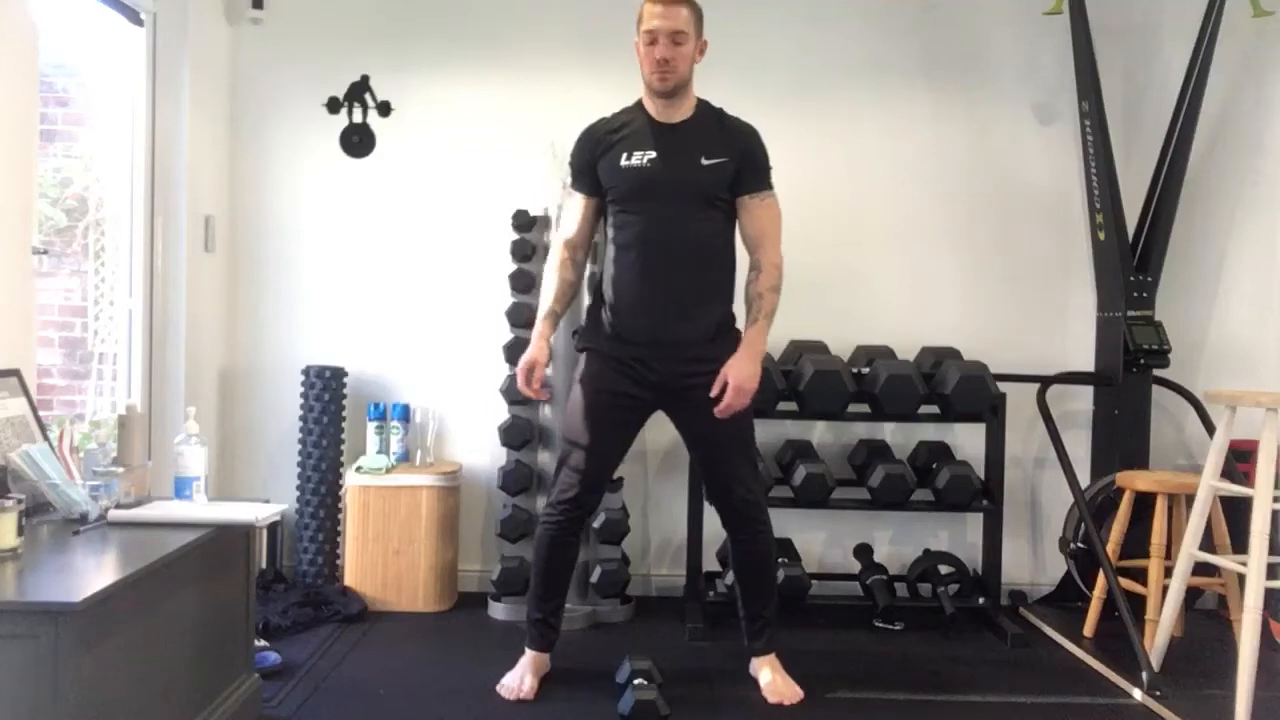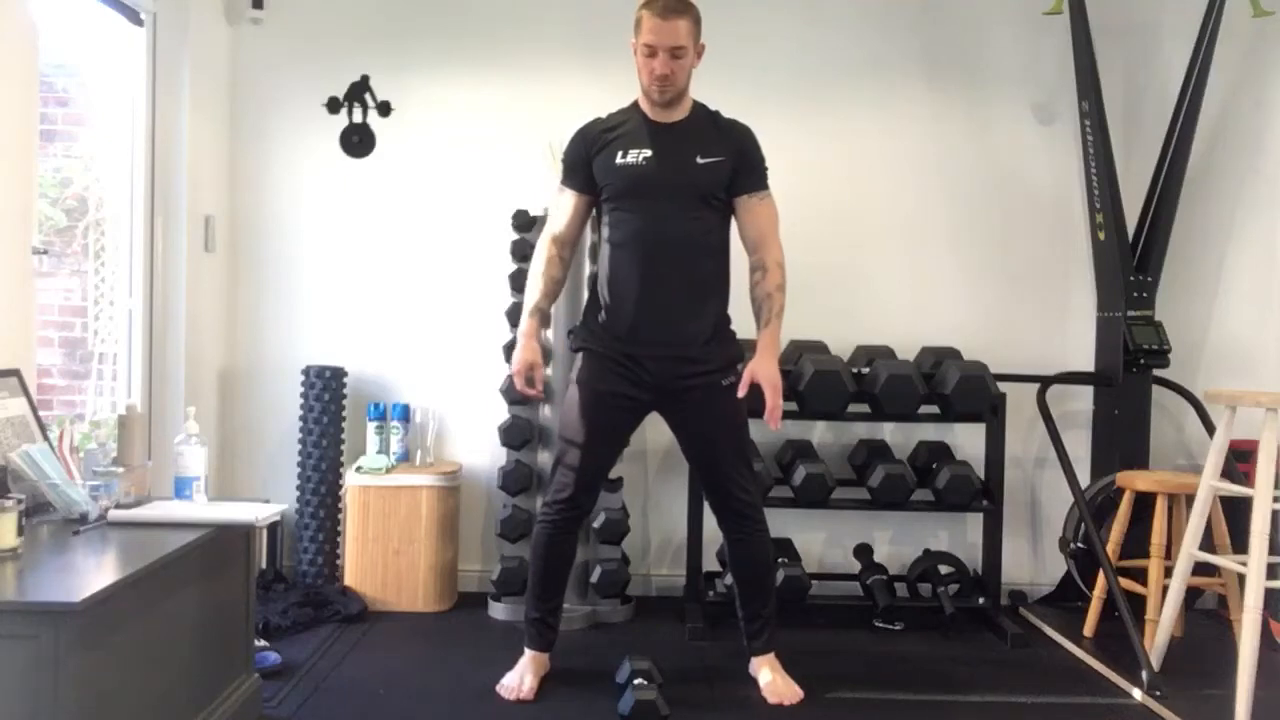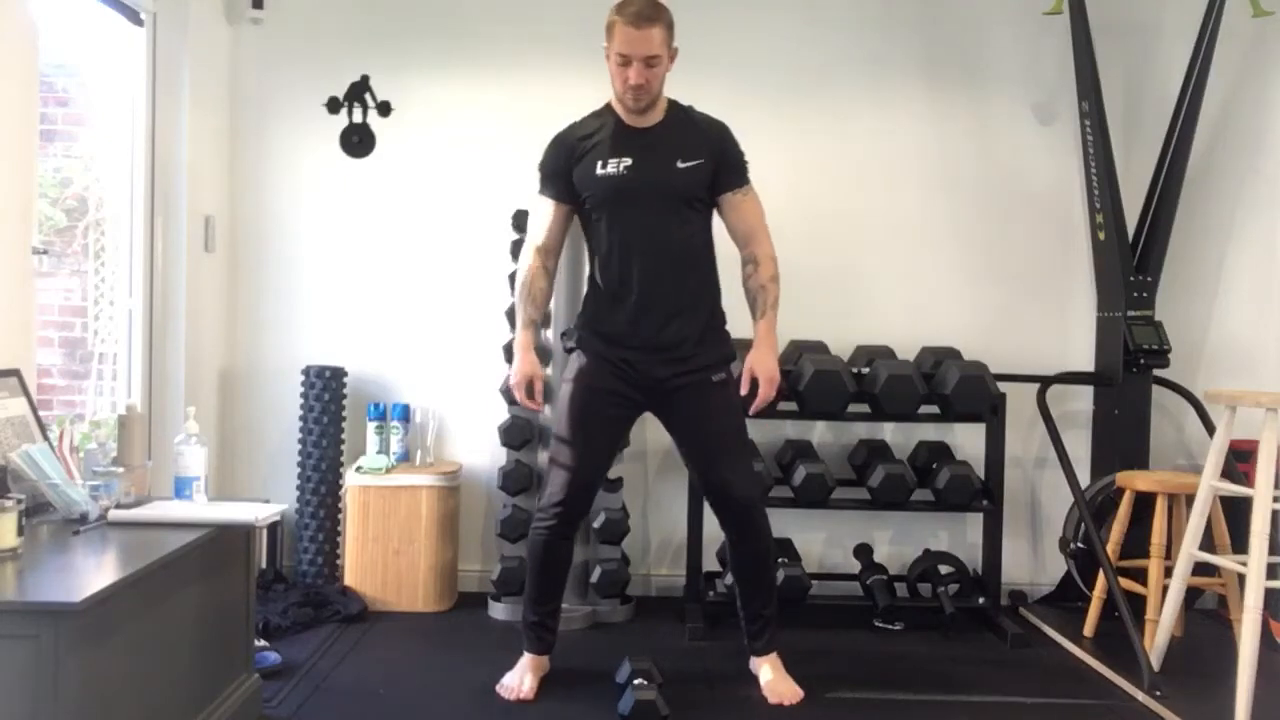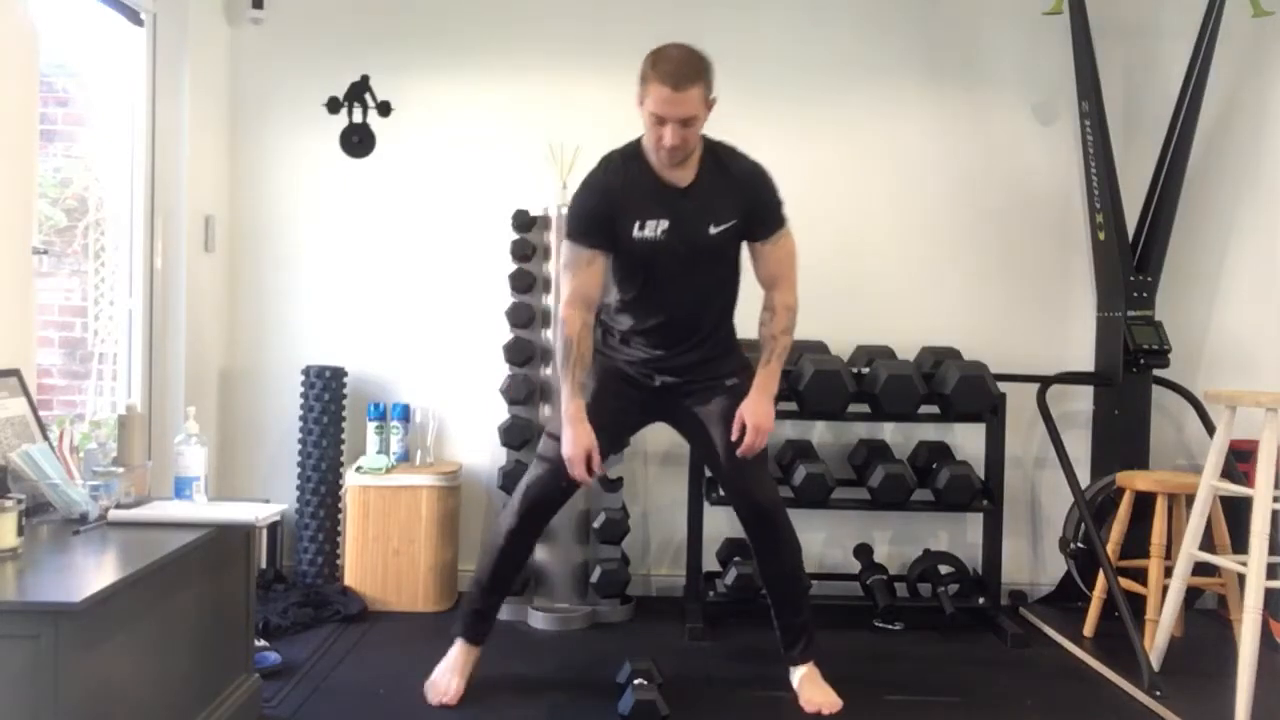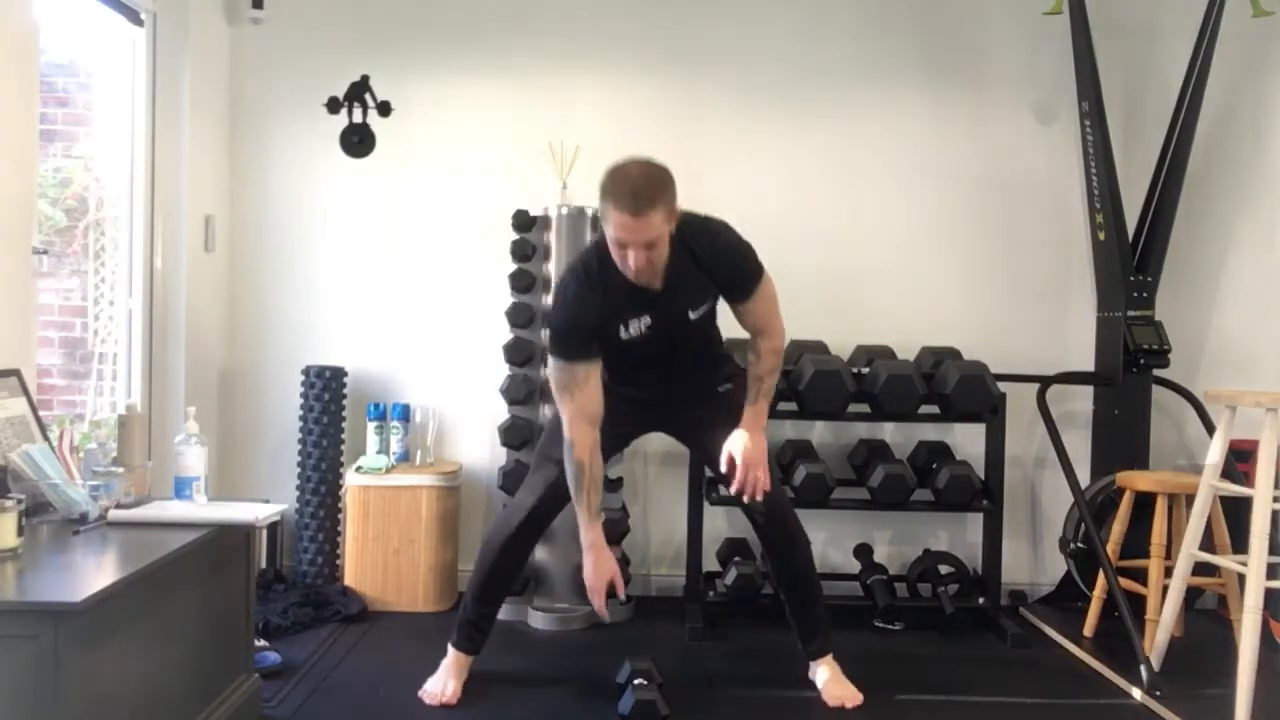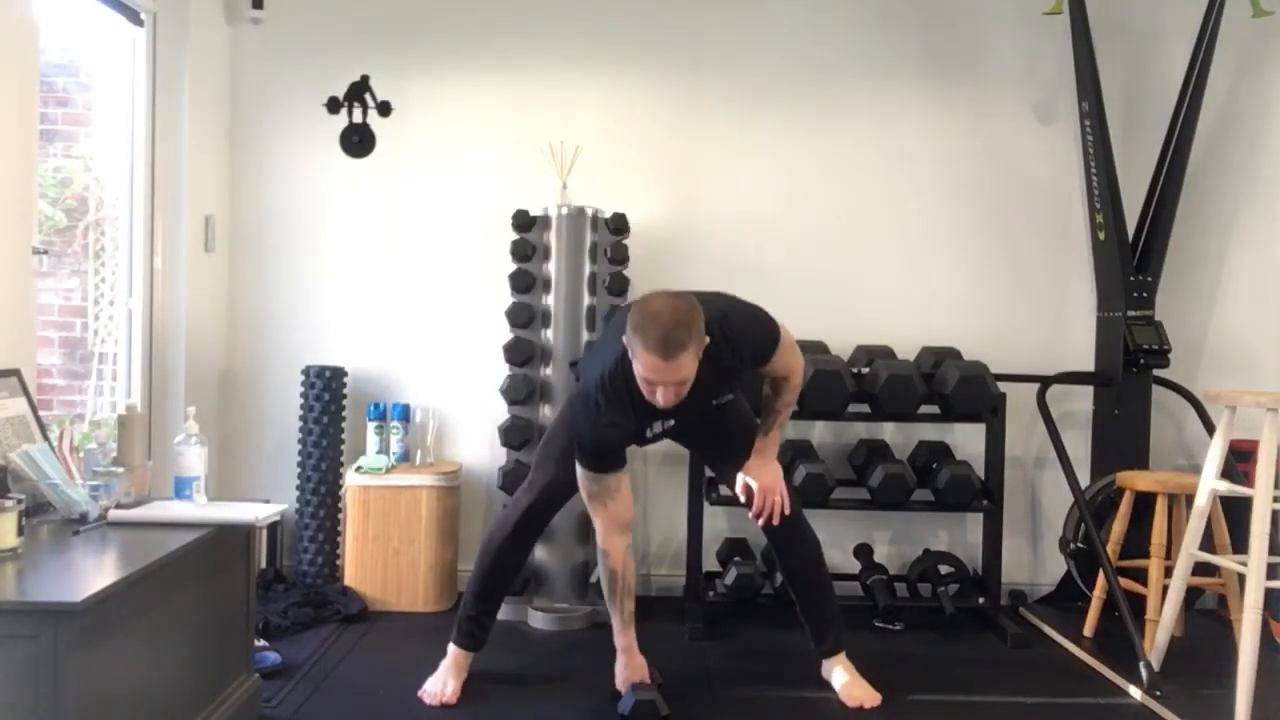
dt=0.5s
person 1, frame 1
left shoulder: (736, 140)
right shoulder: (602, 139)
left elbow: (765, 255)
right elbow: (569, 246)
left wrist: (750, 348)
right wrist: (543, 334)
left hip: (709, 362)
right hip: (615, 357)
left knee: (744, 508)
right knee: (567, 504)
left ankle: (763, 654)
right ankle: (537, 650)
person 1, frame 2
left shoulder: (731, 142)
right shoulder: (597, 139)
left elbow: (764, 253)
right elbow: (557, 241)
left wrist: (767, 348)
right wrist: (529, 330)
left hip: (705, 362)
right hip: (608, 357)
left knee: (739, 508)
right knee: (564, 503)
left ankle: (762, 654)
right ankle: (536, 650)
person 1, frame 3
left shoulder: (709, 139)
right shoulder: (574, 146)
left elbow: (754, 245)
right elbow: (541, 254)
left wrist: (765, 337)
right wrist: (524, 346)
left hip: (699, 360)
right hip: (604, 358)
left knee: (740, 502)
right knee: (560, 506)
left ankle: (763, 652)
right ankle: (535, 652)
person 1, frame 4
left shoulder: (745, 182)
right shoulder: (606, 187)
left elbow: (781, 290)
right elbow: (576, 306)
left wrist: (764, 389)
right wrist: (573, 414)
left hip: (711, 370)
right hip: (619, 365)
left knee: (762, 506)
right knee: (536, 496)
left ankle: (801, 661)
right ankle: (468, 643)
person 1, frame 5
left shoulder: (718, 246)
right shoulder: (579, 289)
left elbow: (769, 336)
right elbow: (580, 427)
left wrist: (751, 427)
right wrist: (594, 544)
left hip: (706, 390)
right hip: (612, 392)
left knee: (771, 507)
right knee: (529, 509)
left ankle: (820, 658)
right ankle: (459, 655)
person 1, frame 6
left shoulder: (739, 327)
right shoulder: (603, 394)
left elbow: (788, 370)
right elbow: (613, 535)
left wrist: (763, 454)
right wrist: (626, 649)
left hip: (710, 402)
right hip: (621, 409)
left knee: (778, 510)
right knee: (531, 505)
left ankle: (834, 658)
right ankle: (459, 654)
